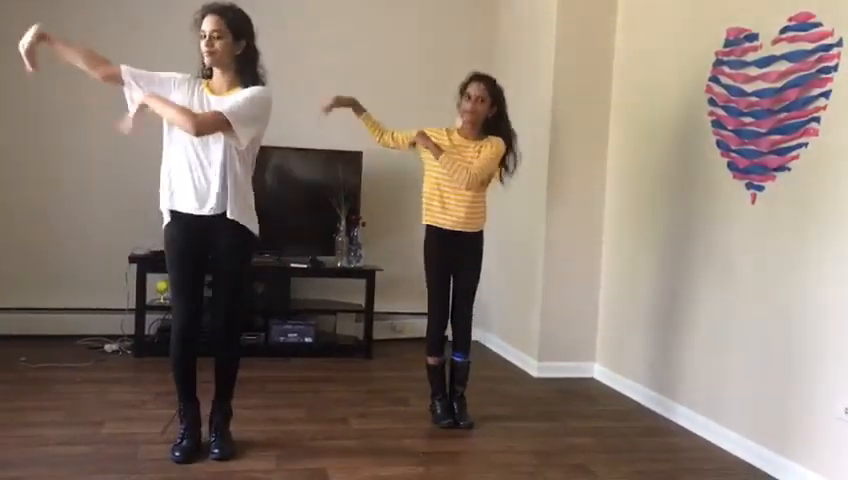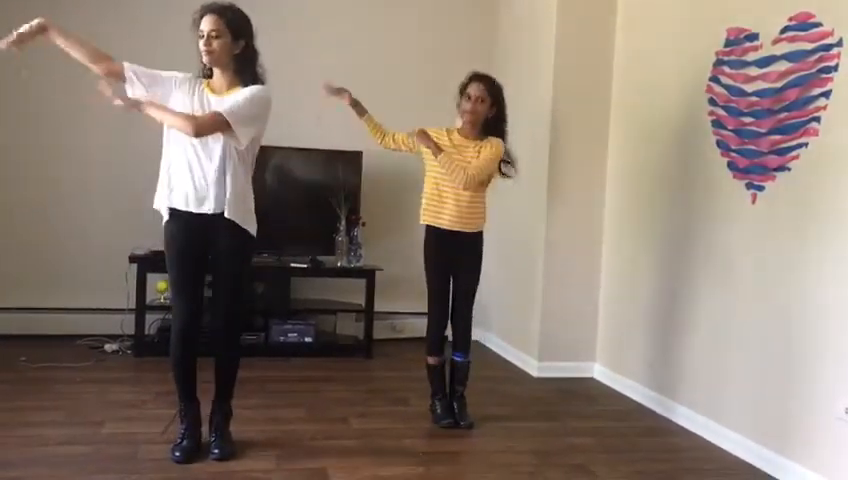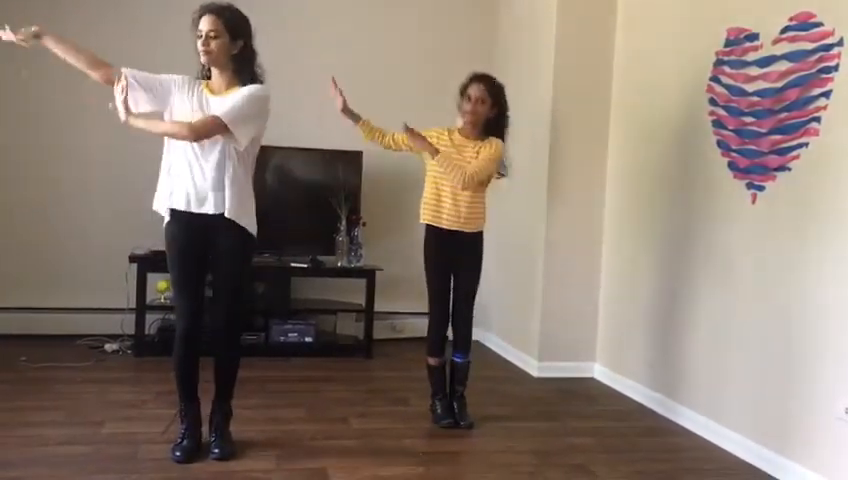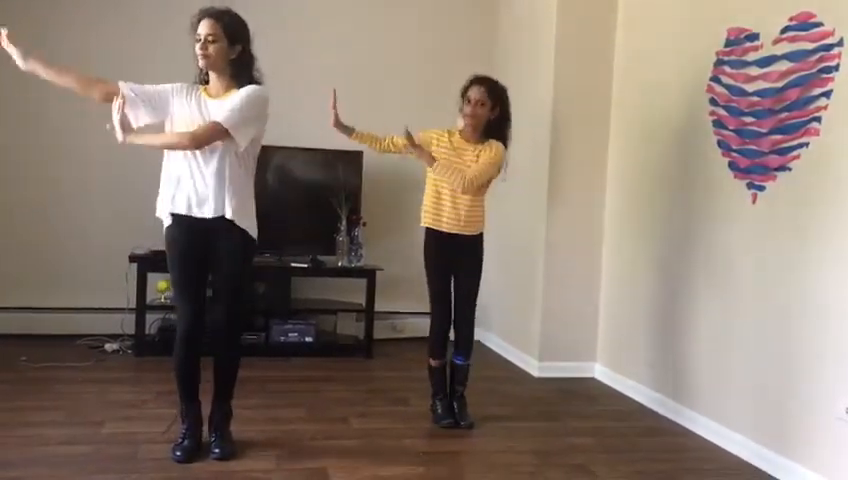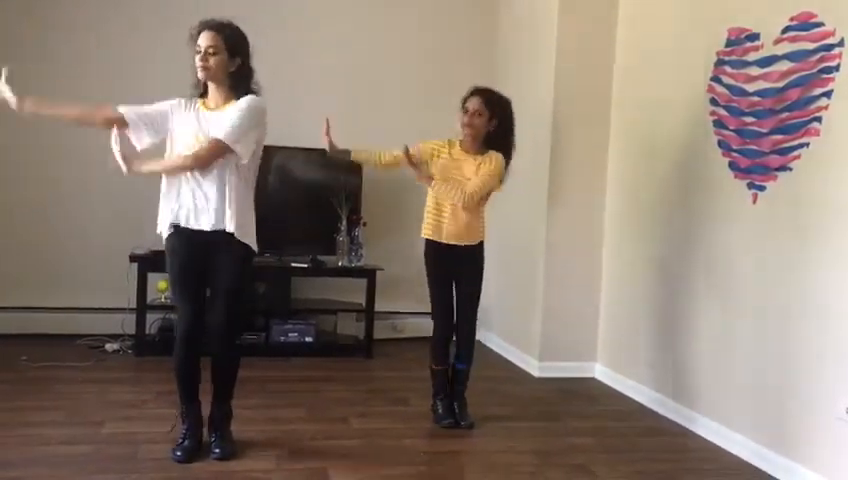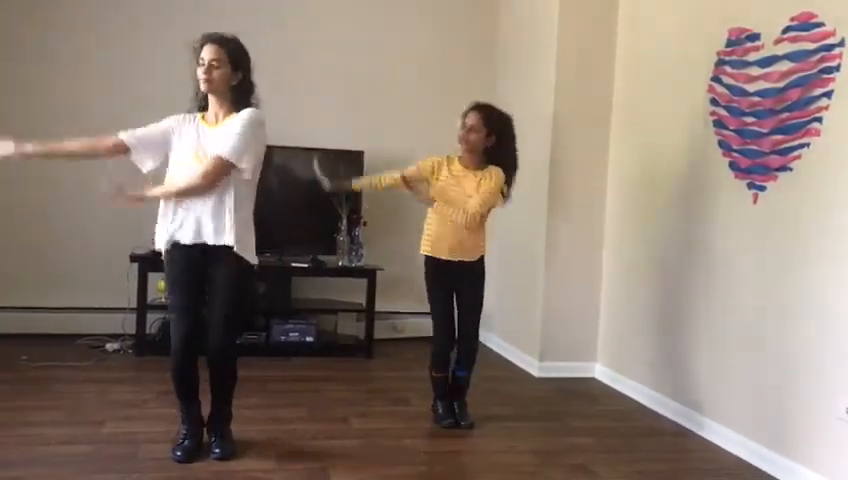
dt=0.1s
person 1, frame 1
left shoulder: (255, 97)
right shoulder: (179, 85)
left elbow: (197, 124)
right elbow: (104, 70)
left wrist: (147, 99)
right wrist: (49, 38)
left hip: (230, 222)
right hip: (183, 217)
left knee: (226, 324)
right knee: (184, 323)
left ankle: (221, 423)
right ankle: (189, 423)
person 1, frame 2
left shoulder: (255, 97)
right shoulder: (180, 86)
left elbow: (199, 126)
right elbow: (106, 66)
left wrist: (136, 101)
left hip: (229, 221)
right hip: (182, 216)
left knee: (225, 323)
right knee: (184, 322)
left ankle: (220, 423)
right ankle: (188, 423)
person 1, frame 3
left shoulder: (253, 96)
right shoulder: (179, 88)
left elbow: (196, 130)
right elbow: (104, 73)
left wrist: (133, 119)
left hip: (230, 221)
right hip: (183, 217)
left knee: (226, 323)
right knee: (187, 322)
left ankle: (220, 423)
right ankle: (189, 423)
person 1, frame 4
left shoulder: (252, 98)
right shoulder: (179, 95)
left elbow: (197, 138)
right elbow: (102, 90)
left wrist: (132, 136)
left hip: (230, 224)
right hip: (184, 221)
left knee: (224, 325)
right knee: (189, 325)
left ankle: (220, 423)
right ankle: (190, 423)
person 1, frame 5
left shoulder: (250, 108)
right shoulder: (179, 110)
left elbow: (200, 158)
right elbow: (105, 117)
left wrist: (138, 167)
left hip: (229, 235)
right hip: (184, 231)
left knee: (223, 331)
right knee: (188, 329)
left ankle: (220, 423)
right ankle: (191, 423)
person 1, frame 6
left shoulder: (249, 121)
right shoulder: (180, 125)
left elbow: (206, 179)
right elbow: (108, 144)
left wrist: (148, 194)
left hip: (228, 247)
right hip: (182, 244)
left knee: (220, 342)
right knee: (183, 341)
left ankle: (219, 424)
right ankle: (190, 424)
person 2, frame 1
left shoulder: (495, 145)
right shoulder: (434, 135)
left elbow: (470, 178)
right elbow: (385, 137)
left wrist: (435, 150)
right wrist: (356, 107)
left hip: (470, 239)
right hip: (437, 235)
left knee: (462, 317)
right knee: (437, 315)
left ankle: (458, 396)
right ankle: (438, 398)
person 2, frame 2
left shoulder: (494, 147)
right shoulder: (434, 136)
left elbow: (468, 178)
right elbow: (386, 139)
left wrist: (434, 149)
right wrist: (356, 105)
left hip: (470, 239)
right hip: (437, 234)
left knee: (462, 318)
right knee: (438, 315)
left ankle: (458, 397)
right ankle: (438, 397)
person 2, frame 3
left shoulder: (493, 147)
right shoulder: (435, 135)
left elbow: (466, 178)
right elbow: (385, 139)
left wrist: (431, 149)
right wrist: (349, 112)
left hip: (470, 239)
right hip: (437, 234)
left knee: (462, 318)
right knee: (439, 316)
left ankle: (458, 397)
right ankle: (438, 397)
person 2, frame 4
left shoulder: (494, 151)
right shoulder: (436, 138)
left elbow: (465, 183)
right elbow: (387, 144)
left wrist: (427, 157)
right wrist: (345, 129)
left hip: (470, 241)
right hip: (437, 237)
left knee: (464, 321)
right knee: (441, 318)
left ankle: (458, 397)
right ankle: (439, 398)
person 2, frame 5
left shoulder: (494, 161)
right shoulder: (436, 149)
left elbow: (466, 197)
right elbow: (387, 158)
left wrist: (426, 176)
right wrist: (342, 152)
left hip: (470, 250)
right hip: (437, 246)
left knee: (466, 326)
right knee: (443, 324)
left ankle: (458, 397)
right ankle: (440, 398)
person 2, frame 6
left shoulder: (494, 176)
right shoulder: (438, 165)
left elbow: (469, 216)
right elbow: (390, 180)
left wrist: (428, 196)
right wrist: (345, 184)
left hip: (471, 265)
right hip: (437, 261)
left knee: (469, 338)
right knee: (444, 336)
left ankle: (457, 399)
right ankle: (441, 400)
